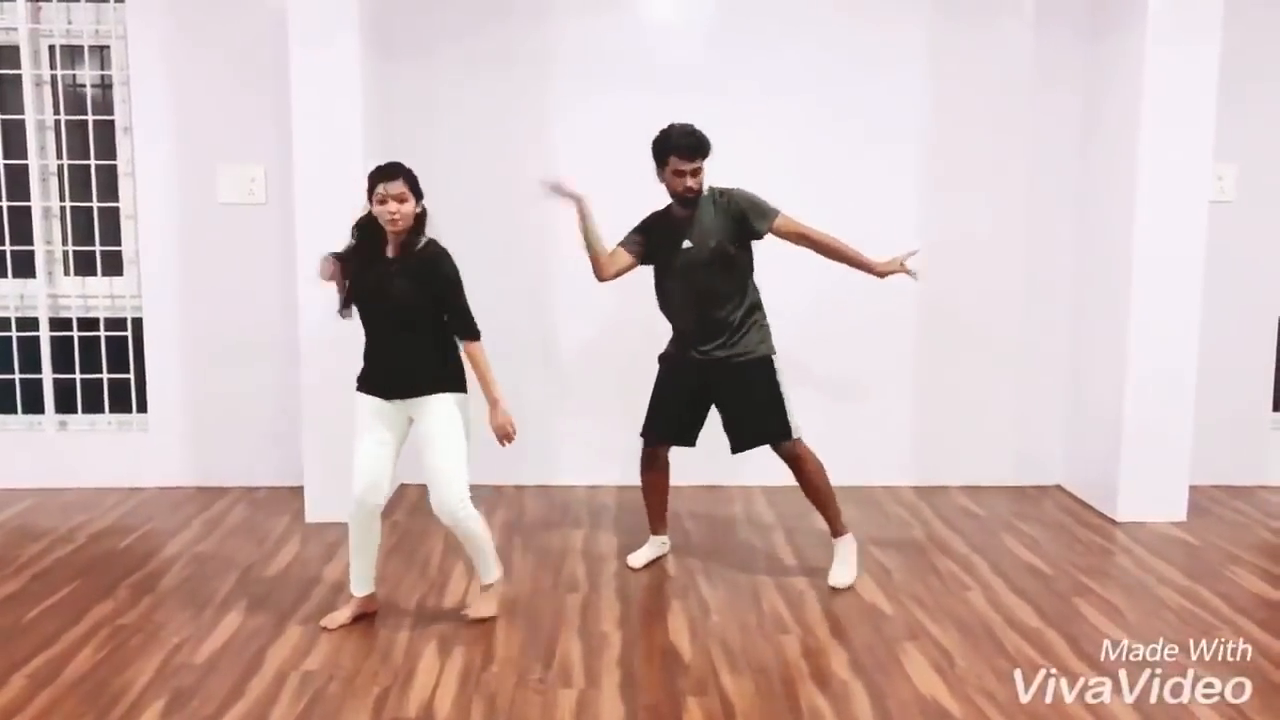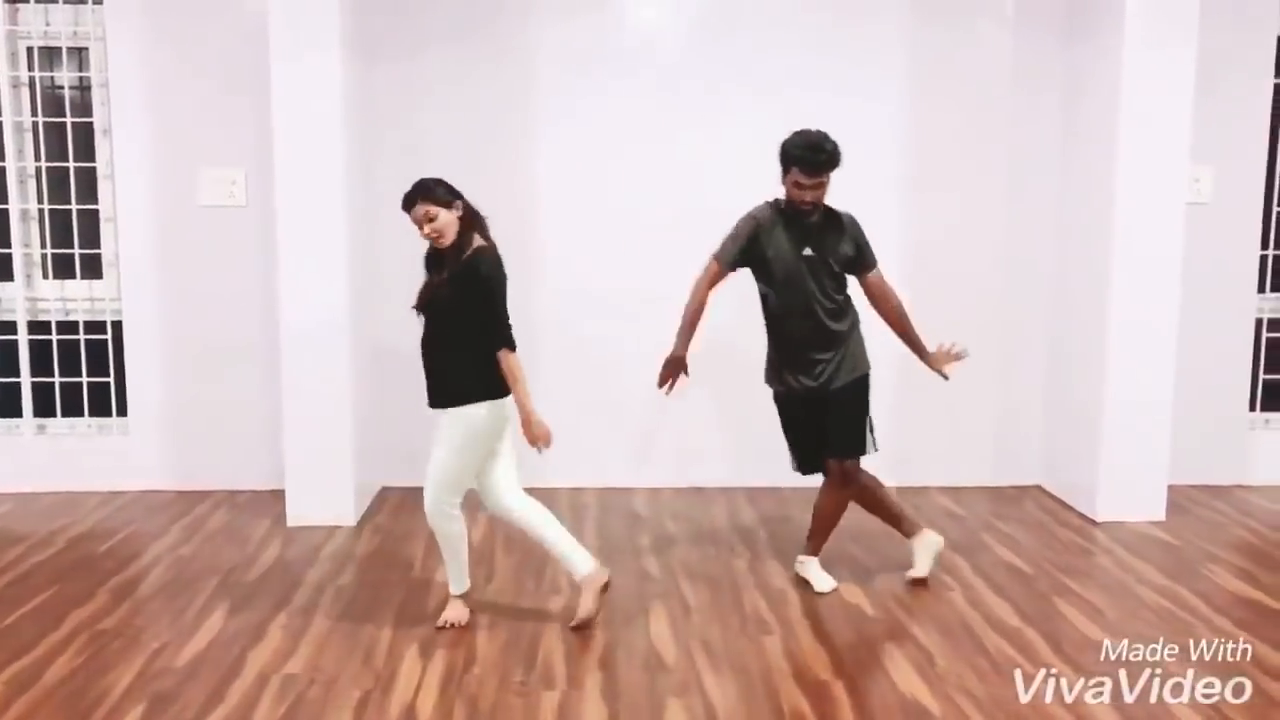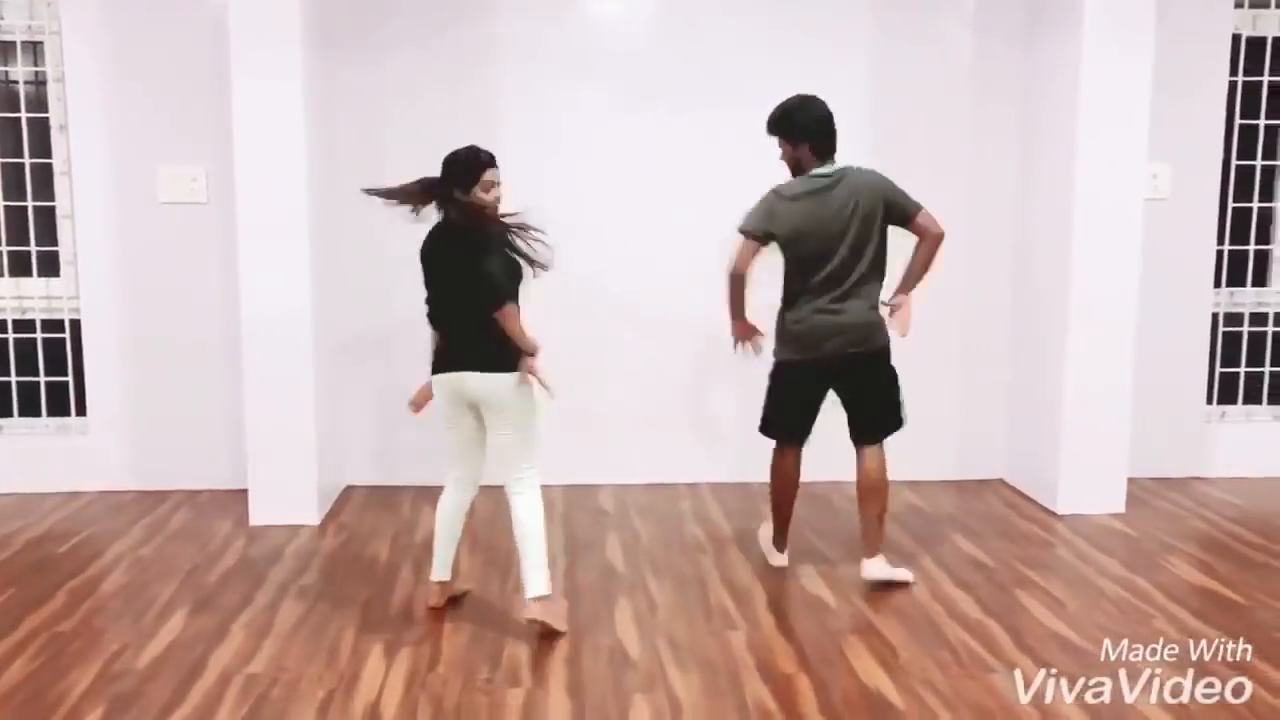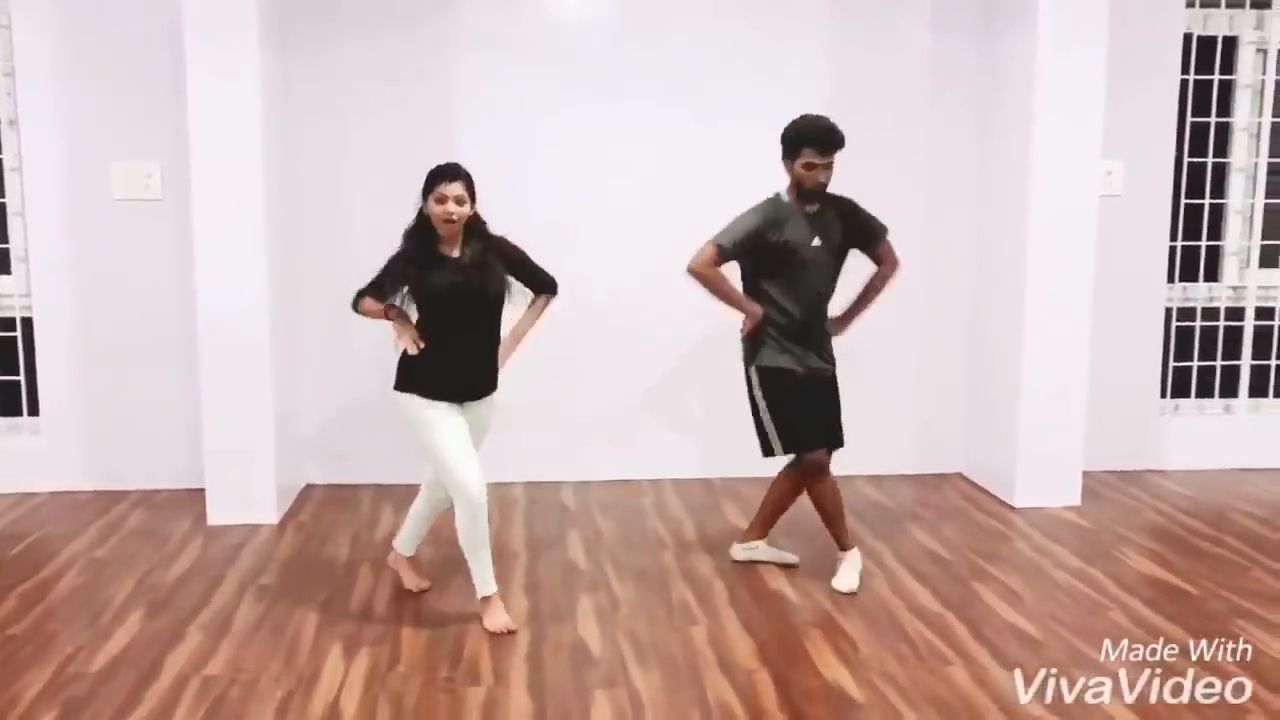
dt=0.5s
person 1, frame 1
left shoulder: (731, 205)
right shoulder: (652, 229)
left elbow: (799, 233)
right elbow: (604, 270)
left wrist: (869, 264)
right wrist: (583, 211)
left hip: (745, 352)
right hip: (685, 355)
left knee: (788, 446)
right knee: (654, 444)
left ankle: (843, 538)
right ankle: (658, 537)
person 1, frame 2
left shoulder: (845, 228)
right shoulder: (760, 224)
left elbow: (880, 294)
right elbow: (707, 279)
left wrist: (923, 354)
right wrist: (680, 346)
left hip: (845, 367)
right hip: (790, 374)
left knee: (842, 466)
right knee: (836, 470)
left ankle: (809, 556)
right ankle: (918, 535)
person 1, frame 3
left shoulder: (780, 201)
right shoulder: (875, 186)
left elbow: (740, 266)
right elbow: (932, 232)
left wrist: (738, 319)
right wrist: (904, 292)
left hip: (802, 342)
right hip: (867, 336)
left knee: (788, 443)
right knee: (871, 444)
left ankle: (779, 543)
right ankle: (873, 557)
person 1, frame 4
left shoulder: (844, 214)
right shoulder: (766, 217)
left elbow: (889, 263)
right elbow: (699, 265)
left wrist: (847, 317)
right wrist: (749, 309)
left hip: (816, 356)
right hip: (773, 359)
left knee: (812, 458)
right knee: (813, 457)
left ankle: (752, 540)
right ankle: (848, 551)
person 2, frame 1
left shoulder: (432, 258)
right shoulder: (365, 252)
left elbow: (465, 330)
right elbow: (354, 290)
left wrist: (495, 401)
right wrist: (334, 274)
left hip: (437, 392)
right hip: (378, 391)
left knee: (449, 500)
right knee: (366, 495)
left ankle: (491, 581)
right ankle: (361, 597)
person 2, frame 2
left shoulder: (480, 264)
right shoulder: (447, 262)
left elbow: (500, 339)
left wrist: (526, 408)
left hip: (478, 400)
right hip: (463, 397)
left knee: (438, 500)
right knee: (503, 497)
left ankle: (459, 595)
right ankle: (587, 571)
person 2, frame 3
left shoulder: (437, 240)
right shoulder: (488, 233)
right elbow: (500, 297)
left wrist: (434, 377)
right wrist: (527, 349)
left hip: (453, 372)
right hip: (494, 369)
left knee: (462, 476)
right knee: (523, 480)
left ankle: (440, 582)
right ankle: (540, 597)
person 2, frame 4
left shoulder: (495, 250)
right shoulder: (415, 254)
left elbow: (547, 288)
right elbow: (364, 300)
left wrist: (513, 339)
right wrist: (398, 318)
left hip: (479, 389)
right hip: (426, 389)
left knee: (448, 480)
right knee: (469, 488)
left ankle: (401, 552)
right ankle: (488, 597)
